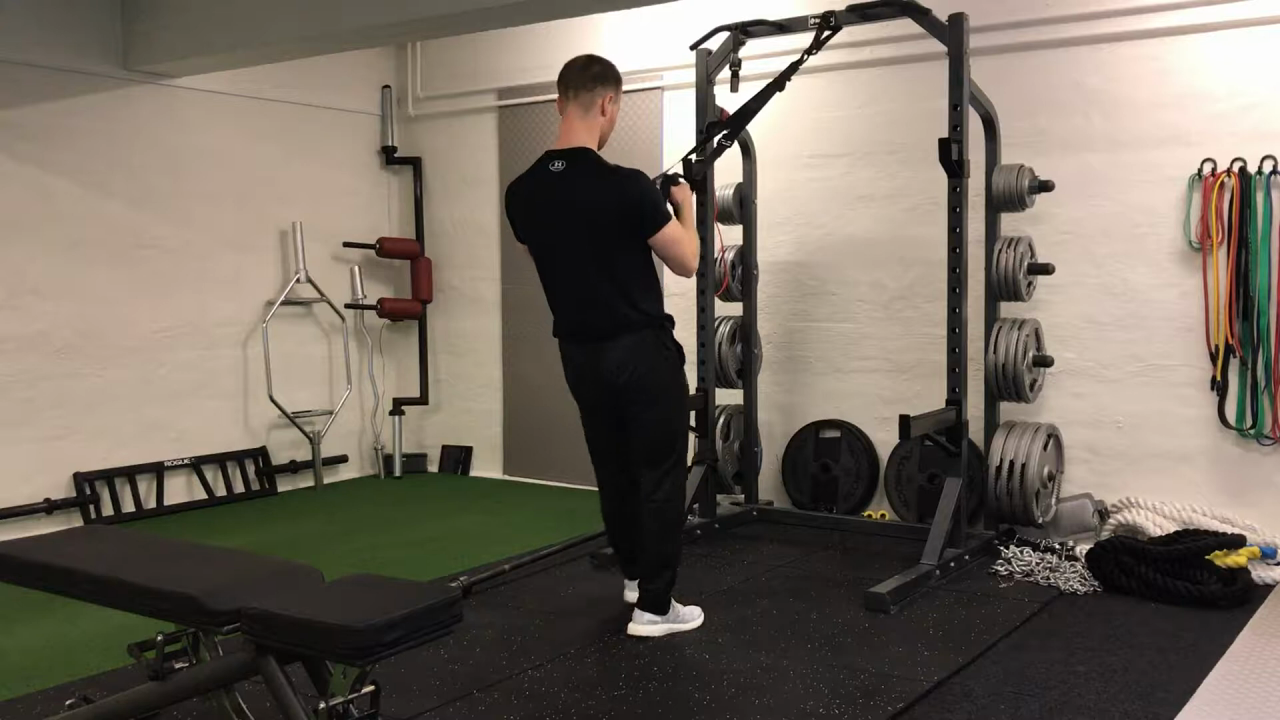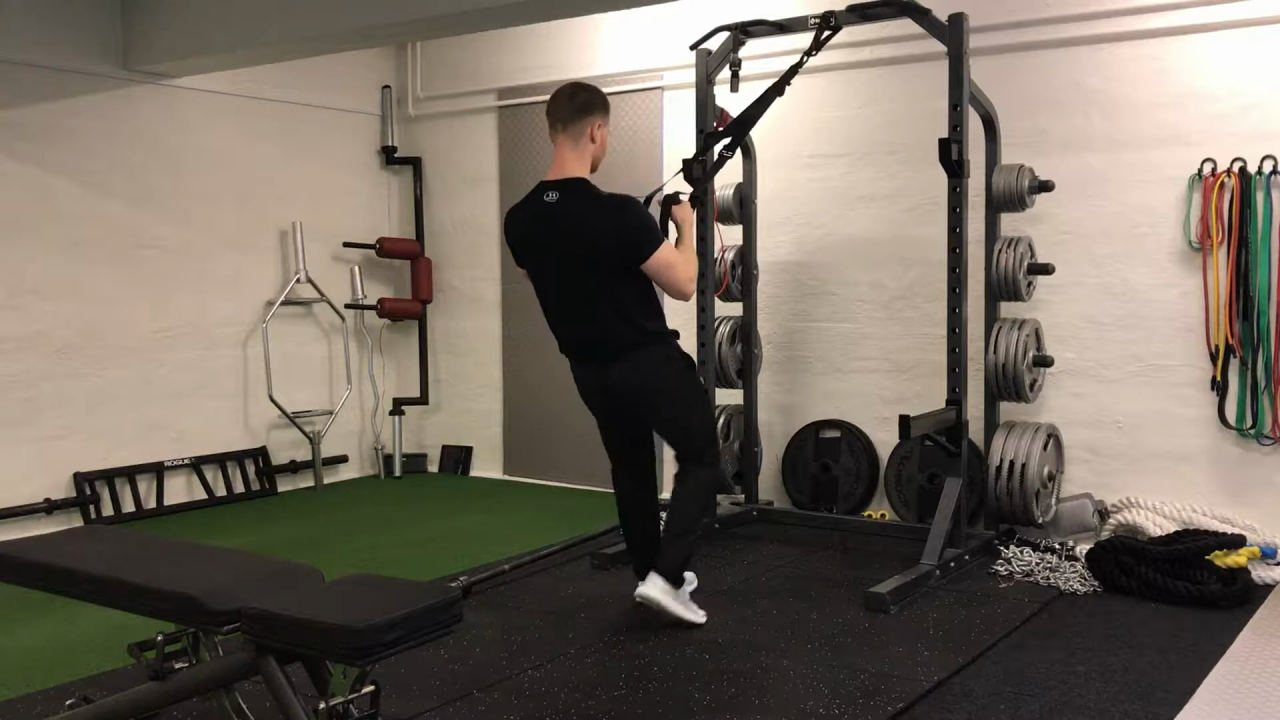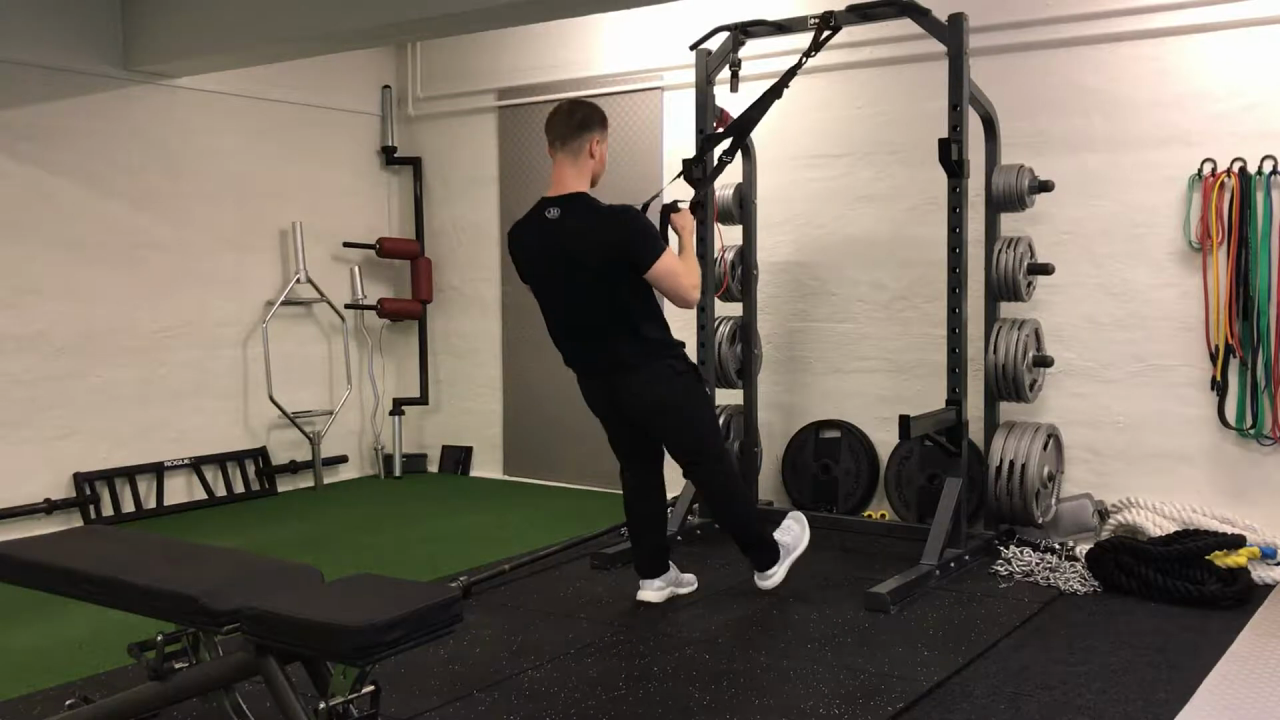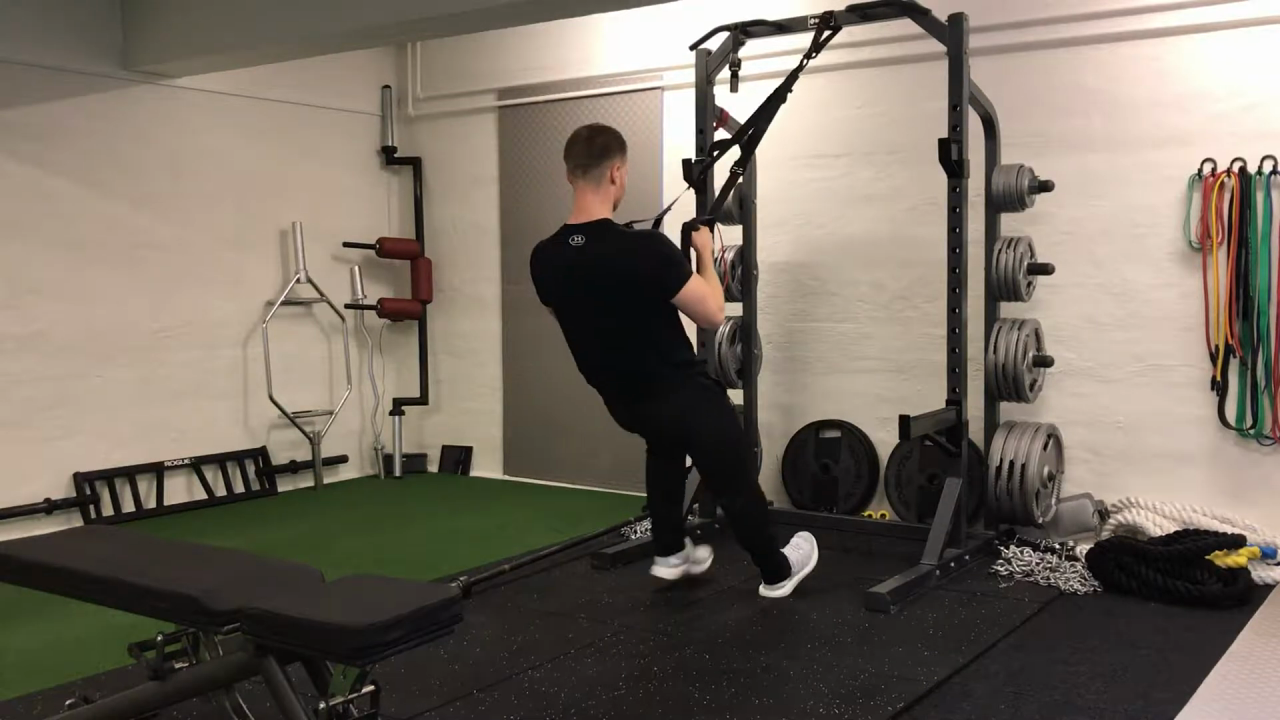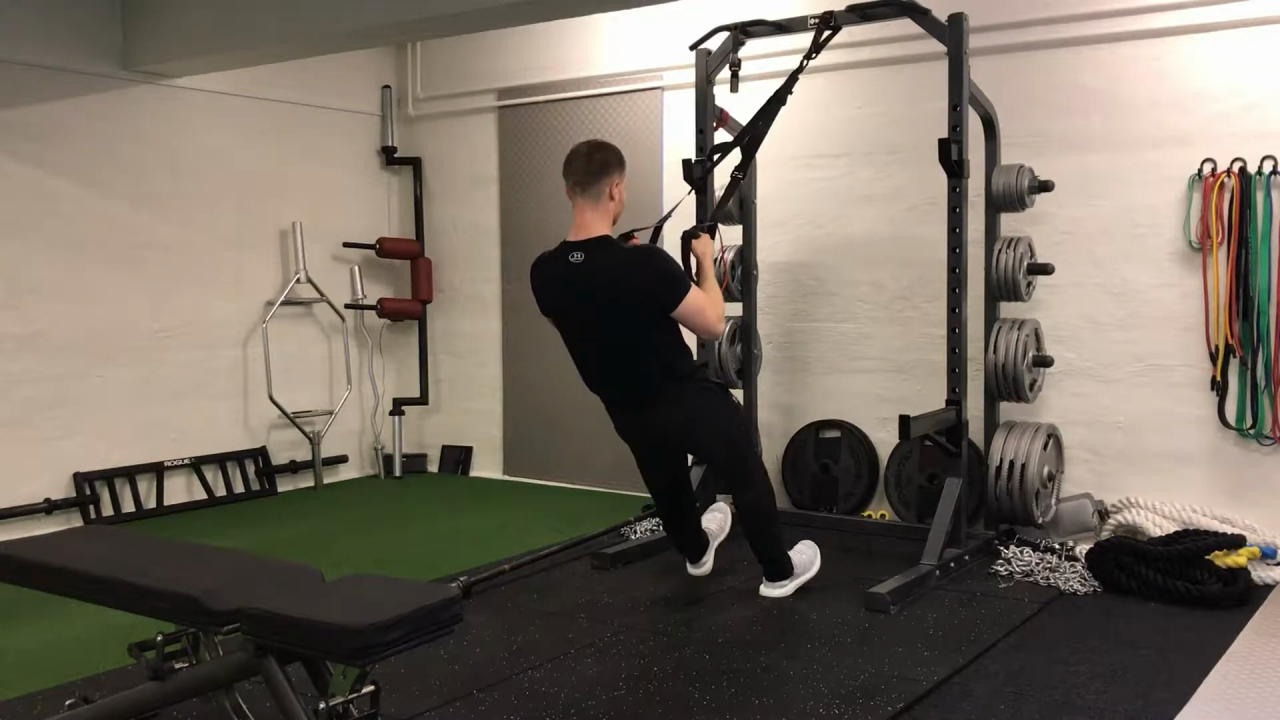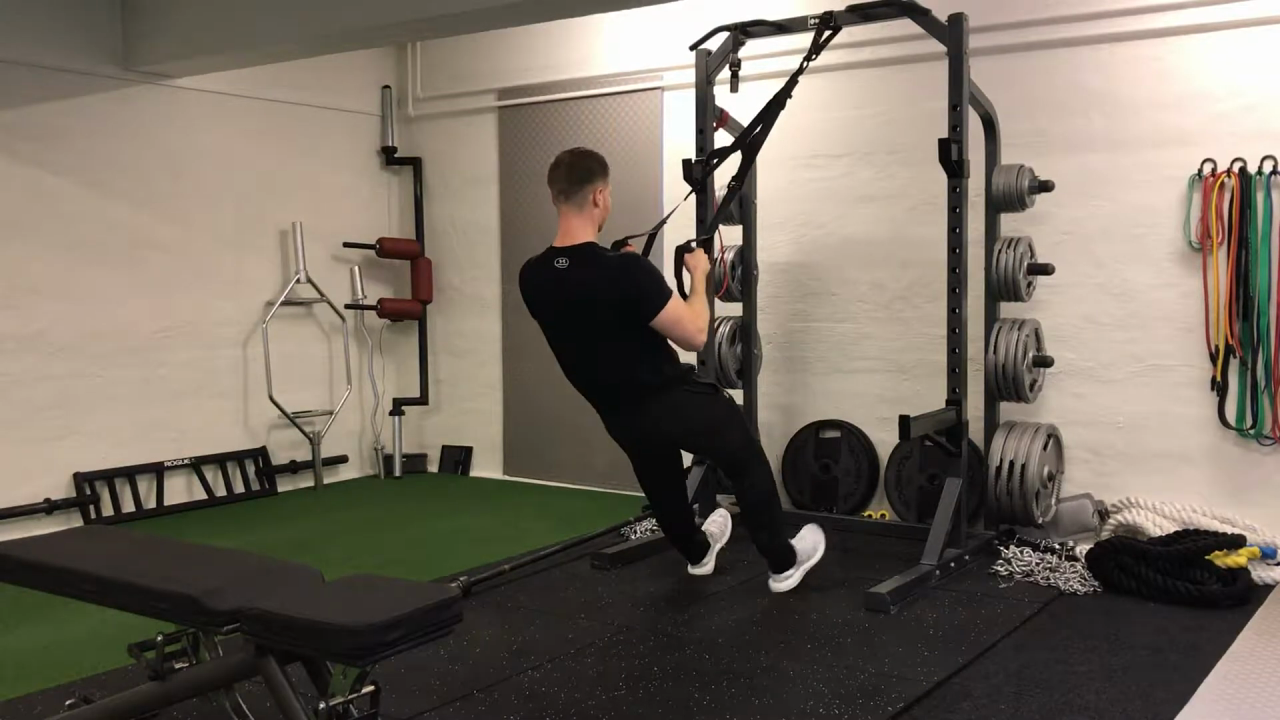
dt=0.3s
person 1, frame 1
left shoulder: (522, 192)
right shoulder: (624, 186)
right elbow: (686, 262)
right wrist: (684, 208)
left hip: (579, 353)
right hip: (640, 350)
left knee: (615, 469)
right knee: (662, 475)
left ankle: (637, 574)
right ankle: (654, 607)
person 1, frame 2
left shoulder: (520, 220)
right shoulder: (616, 214)
right elbow: (683, 285)
right wrist: (685, 228)
left hip: (590, 370)
right hip: (648, 363)
left knee: (631, 472)
right knee: (700, 461)
left ankle: (655, 573)
right ankle: (666, 574)
person 1, frame 3
left shoulder: (524, 236)
right shoulder: (620, 224)
right elbow: (687, 292)
right wrist: (686, 235)
left hip: (596, 381)
right hip: (654, 373)
left knee: (639, 468)
right knee: (712, 468)
left ankle: (654, 573)
right ankle: (767, 559)
person 1, frame 4
left shoulder: (545, 260)
right shoulder: (645, 249)
right elbow: (712, 314)
right wrist: (704, 254)
left hip: (622, 400)
right hip: (681, 395)
left knee: (666, 446)
right knee: (734, 479)
left ankle: (671, 552)
right ankle: (777, 572)
person 1, frame 5
left shoulder: (545, 274)
right shoulder: (644, 265)
right elbow: (712, 325)
right wrist: (706, 263)
left hip: (626, 411)
right hip: (685, 401)
left knee: (664, 473)
right knee: (744, 472)
left ankle: (696, 549)
right ankle: (779, 571)
person 1, frame 6
left shoulder: (533, 279)
right shoulder: (624, 272)
right elbow: (695, 335)
right wrist: (698, 275)
left hip: (620, 416)
right hip: (674, 403)
left knee: (661, 479)
right knee: (746, 460)
left ankle: (698, 551)
right ankle: (783, 561)
